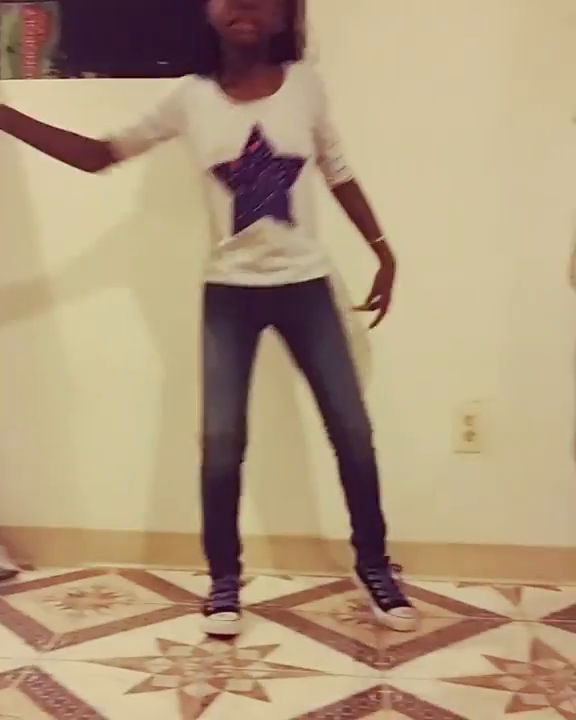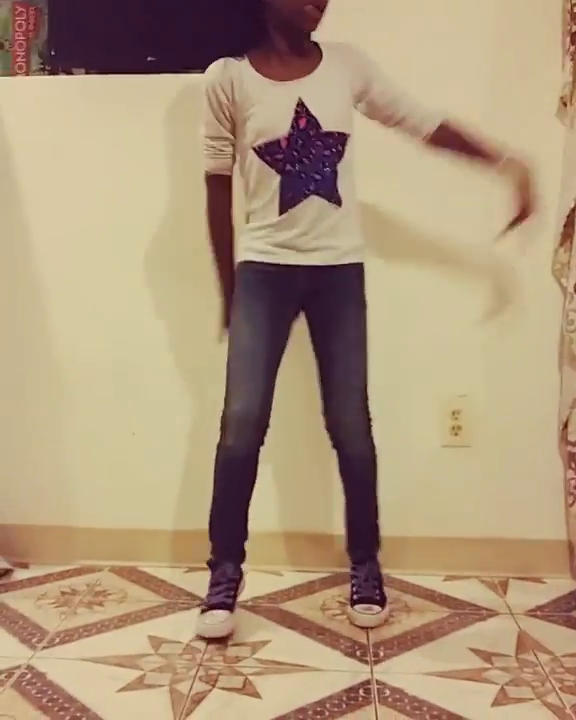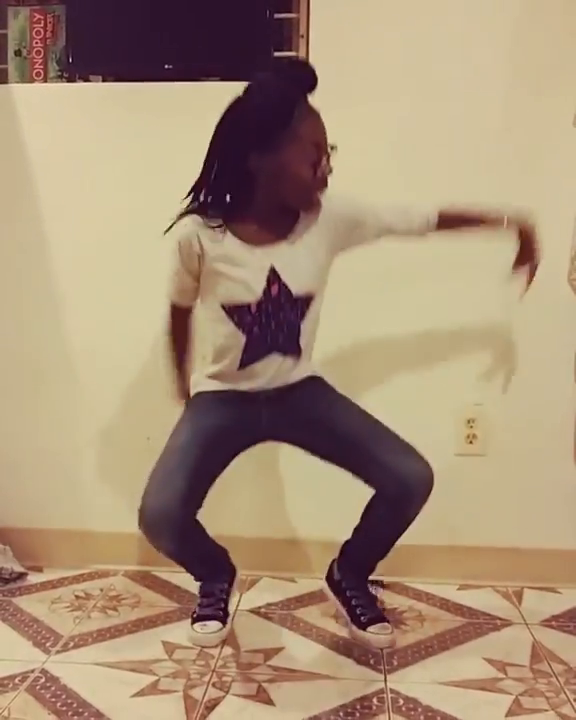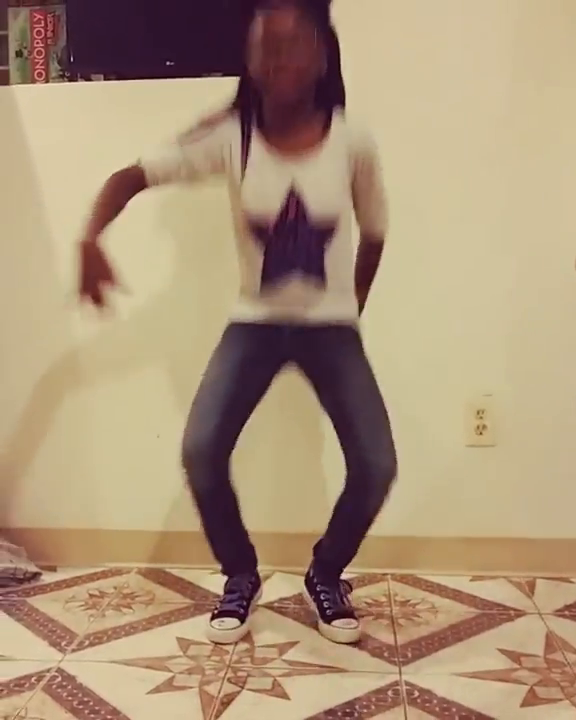
dt=1s
person 1, frame 1
left shoulder: (305, 85)
right shoulder: (189, 97)
left elbow: (339, 174)
right elbow: (99, 154)
left wrist: (382, 252)
left hip: (305, 285)
right hip: (231, 291)
left knee: (352, 430)
right knee: (222, 441)
left ankle: (374, 563)
right ankle: (224, 578)
person 1, frame 2
left shoulder: (348, 67)
right shoulder: (227, 78)
left elbow: (429, 126)
right elbow: (218, 186)
left wrist: (506, 164)
right wrist: (229, 288)
left hip: (339, 272)
right hip: (262, 273)
left knee: (349, 426)
right knee: (242, 422)
left ankle: (364, 562)
right ankle: (225, 571)
person 1, frame 3
left shoulder: (330, 219)
right shoulder: (198, 235)
left elbow: (426, 219)
right elbow: (181, 309)
left wrist: (510, 222)
right wrist: (184, 391)
left hip: (299, 390)
right hip: (222, 399)
left knee: (411, 481)
right knee: (161, 515)
left ankle: (349, 575)
right ankle: (215, 578)
person 1, frame 4
left shoulder: (352, 142)
right shoulder: (228, 140)
left elbow: (374, 234)
right elbow: (135, 175)
left wrist: (351, 312)
right wrist: (90, 238)
left hip: (330, 329)
right hip: (253, 327)
left knee: (375, 466)
right knee: (201, 452)
left ankle: (326, 572)
right ankle: (240, 574)
